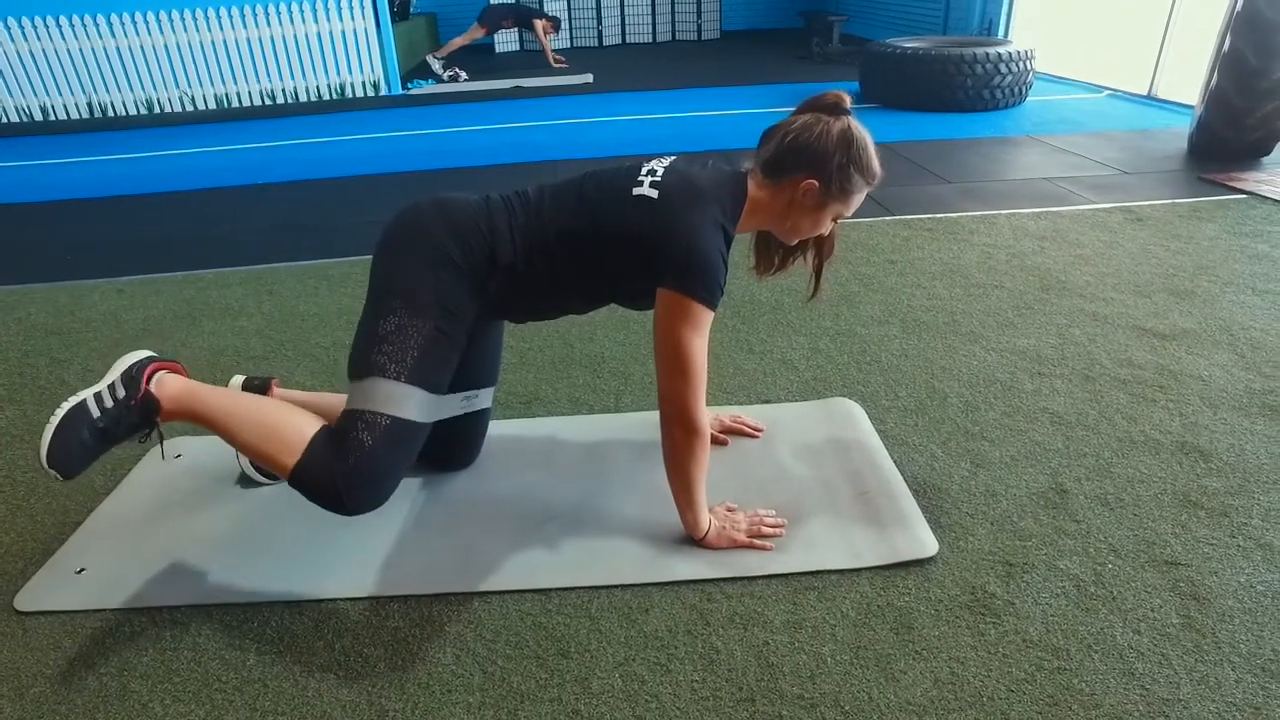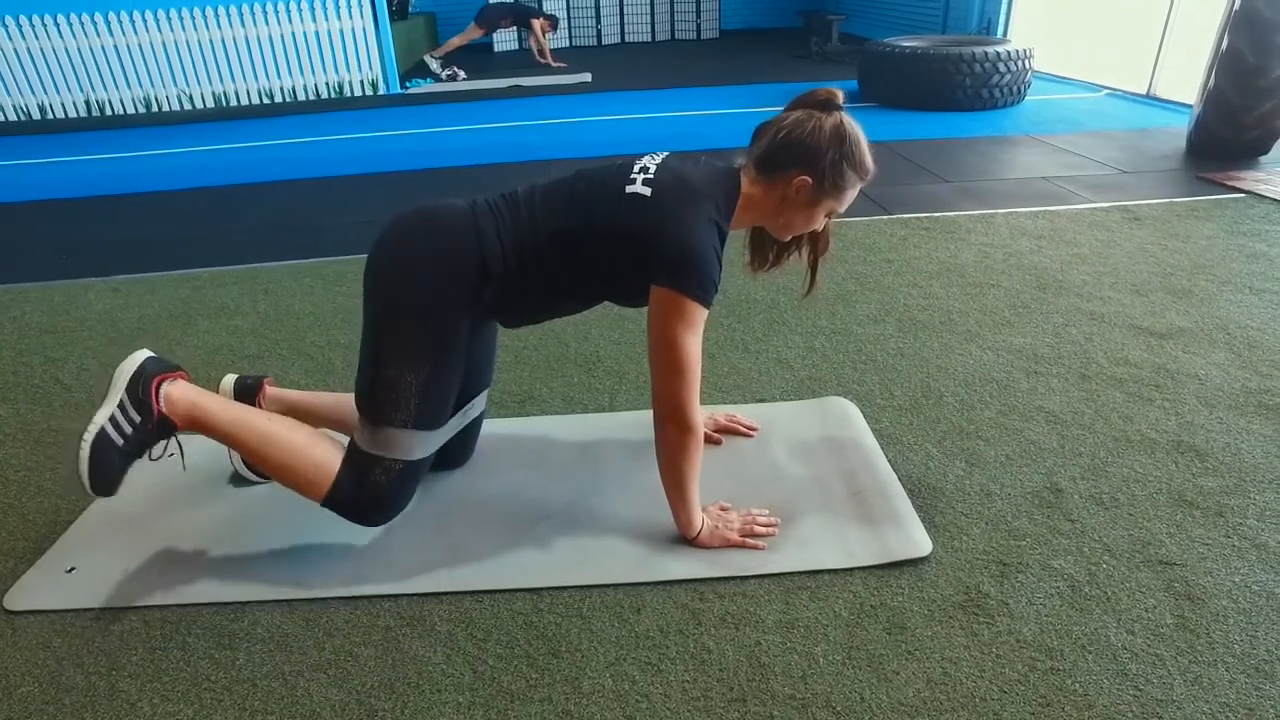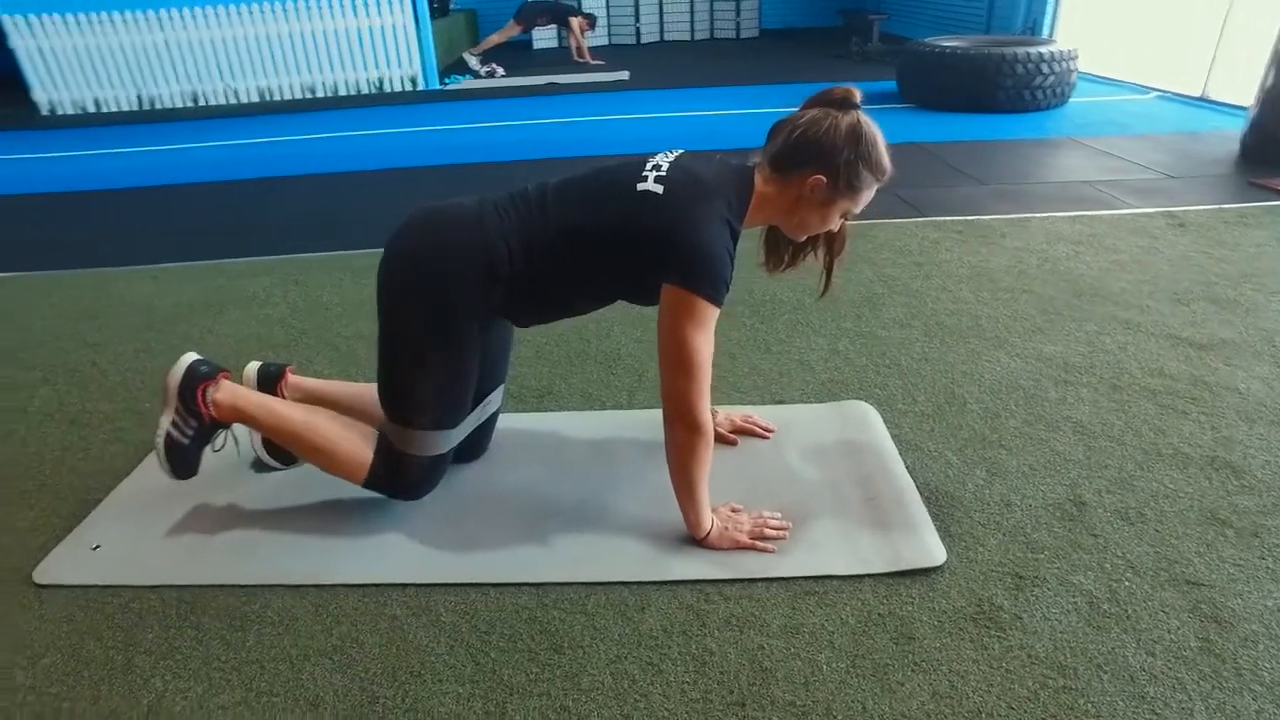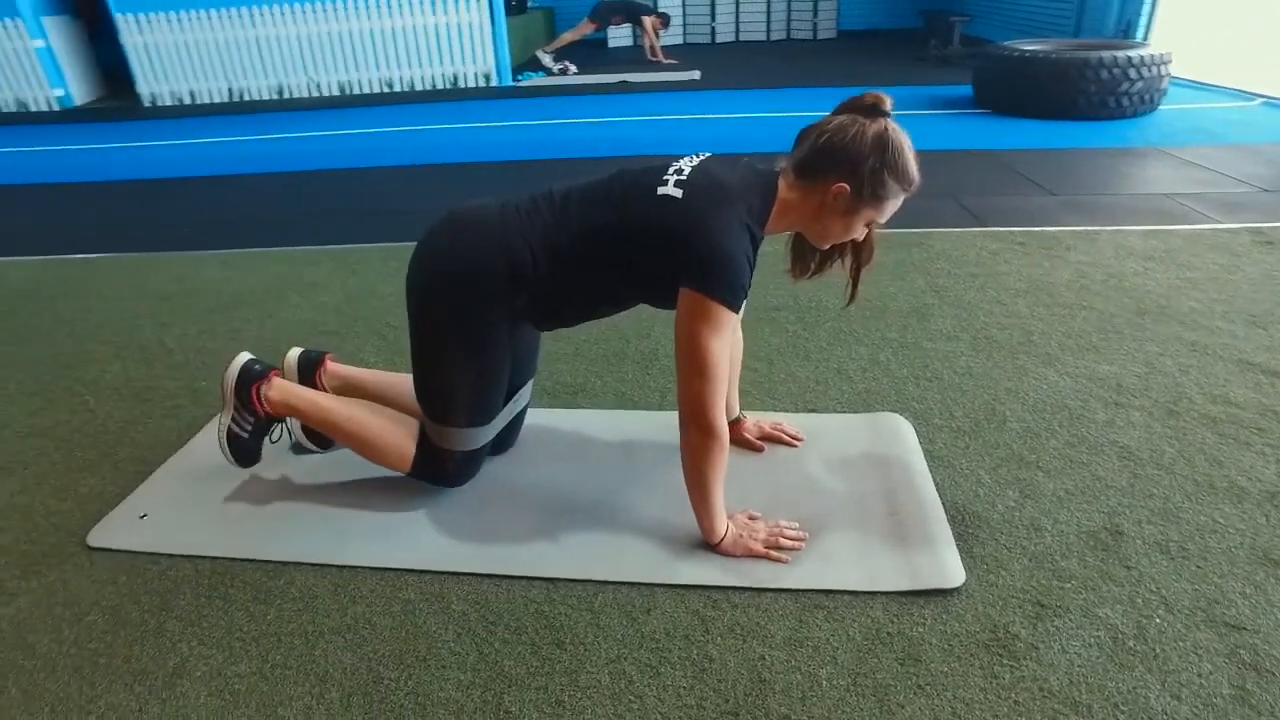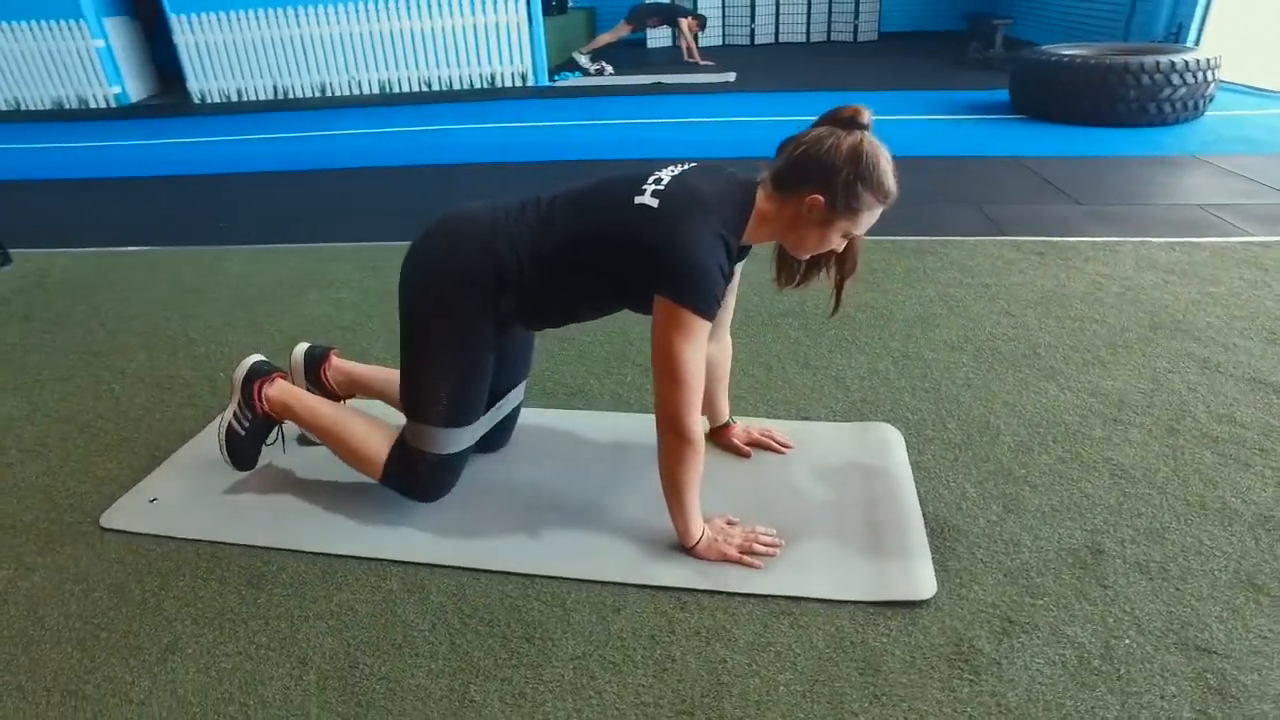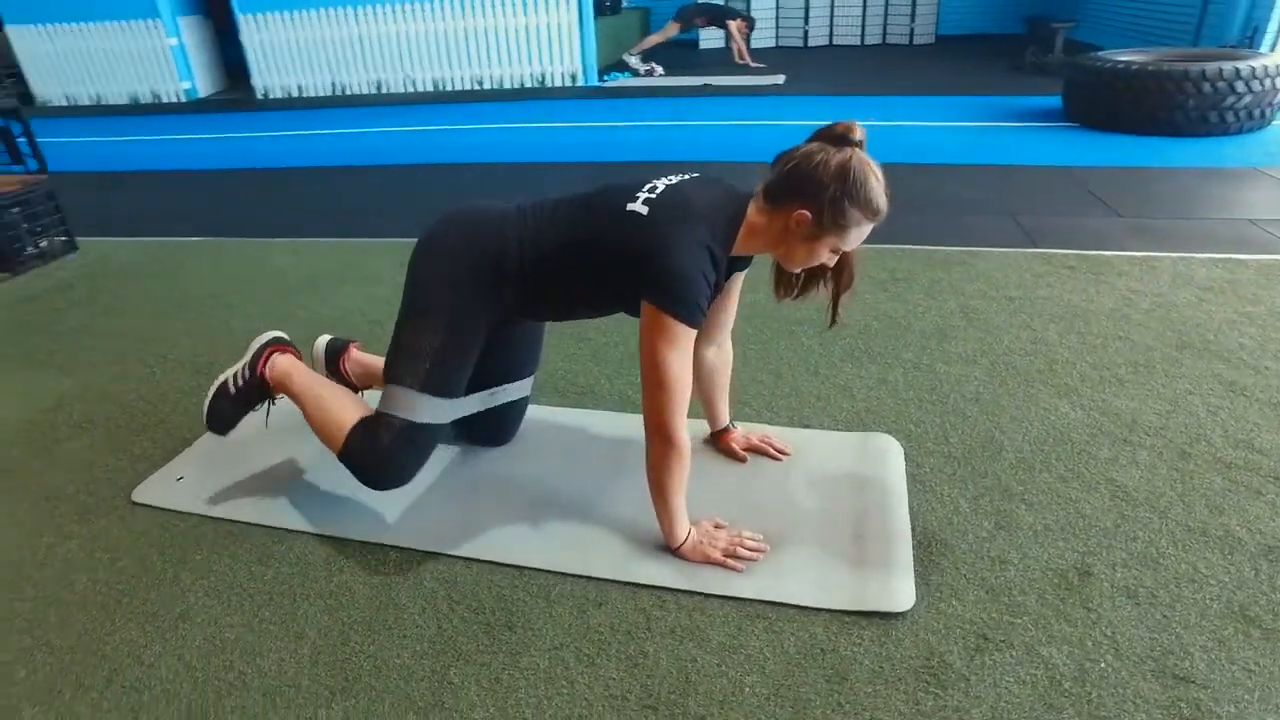
dt=0.3s
person 1, frame 1
left shoulder: (715, 187)
right shoulder: (699, 238)
right elbow: (679, 412)
left wrist: (697, 419)
right wrist: (699, 522)
left hip: (463, 257)
right hip: (441, 263)
left knee: (453, 449)
right knee: (355, 477)
left ankle: (269, 398)
right ankle: (158, 390)
person 1, frame 2
left shoulder: (705, 183)
right shoulder: (692, 235)
right elbow: (673, 414)
left wrist: (691, 419)
right wrist: (693, 522)
left hip: (447, 260)
right hip: (433, 278)
left knee: (450, 449)
right knee: (371, 492)
left ankle: (259, 397)
right ankle: (168, 396)
person 1, frame 3
left shoulder: (722, 182)
right shoulder: (703, 232)
right elbow: (682, 410)
left wrist: (709, 417)
right wrist: (702, 524)
left hip: (467, 257)
right hip: (443, 275)
left knee: (467, 438)
right knee: (409, 471)
left ankle: (281, 387)
right ankle: (218, 397)
person 1, frame 4
left shoulder: (749, 189)
right shoulder: (722, 235)
left elbow: (724, 328)
right elbow: (700, 417)
left wrist: (737, 420)
right wrist: (718, 530)
left hip: (498, 261)
right hip: (469, 276)
left knee: (496, 433)
right knee: (450, 461)
left ankle: (322, 375)
right ankle: (270, 392)
person 1, frame 5
left shoulder: (734, 201)
right shoulder: (695, 244)
left elbow: (714, 335)
right elbow: (677, 421)
left wrist: (724, 423)
right wrist: (693, 533)
left hip: (496, 270)
right hip: (459, 278)
left knee: (488, 432)
right knee: (427, 474)
left ankle: (327, 371)
right ankle: (273, 394)
person 1, frame 6
left shoulder: (735, 219)
right shoulder: (684, 253)
left elbow: (712, 342)
right elbow: (665, 424)
left wrist: (723, 428)
right wrist: (680, 534)
left hip: (512, 276)
right hip: (466, 264)
left knee: (494, 428)
right knee: (385, 461)
left ankle: (346, 359)
right ankle: (277, 366)
